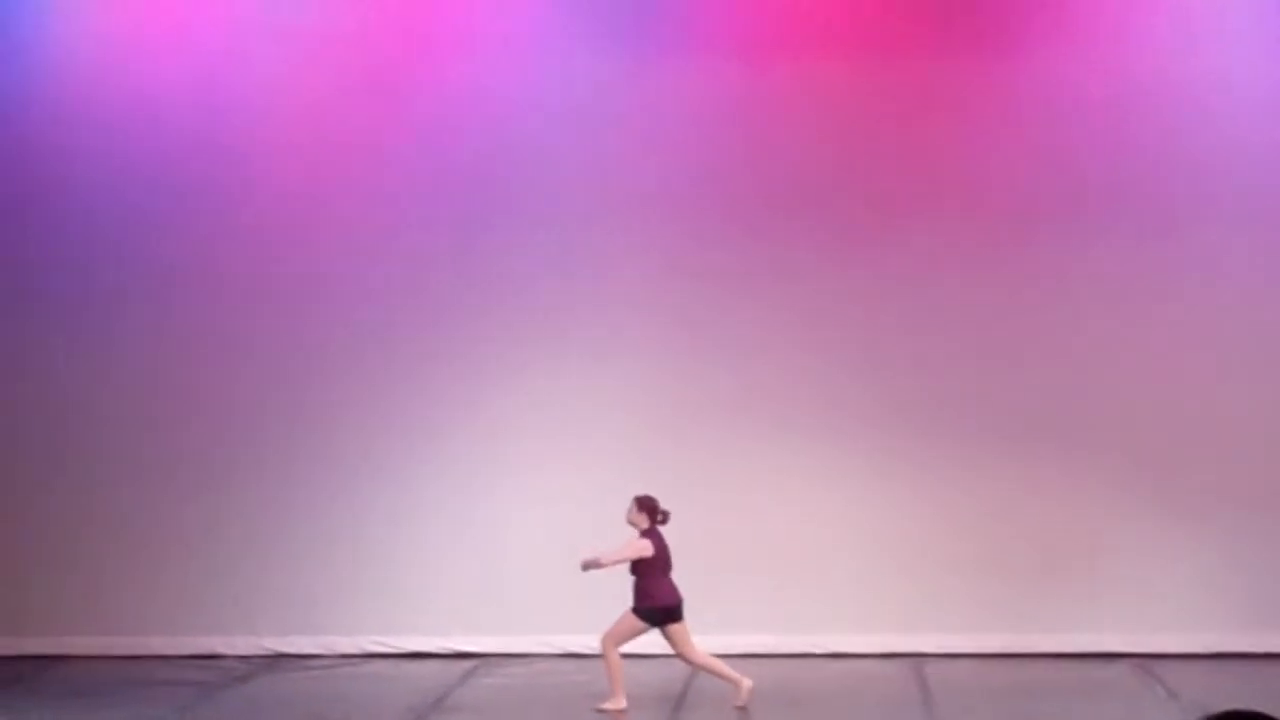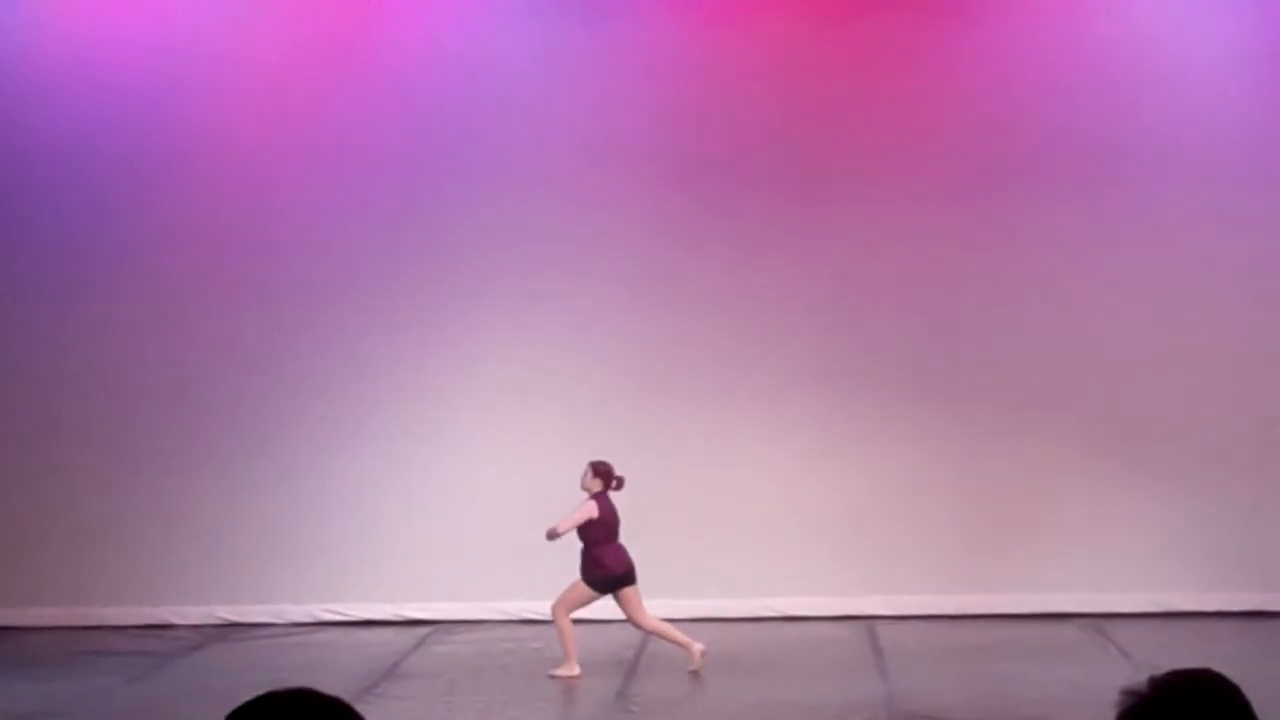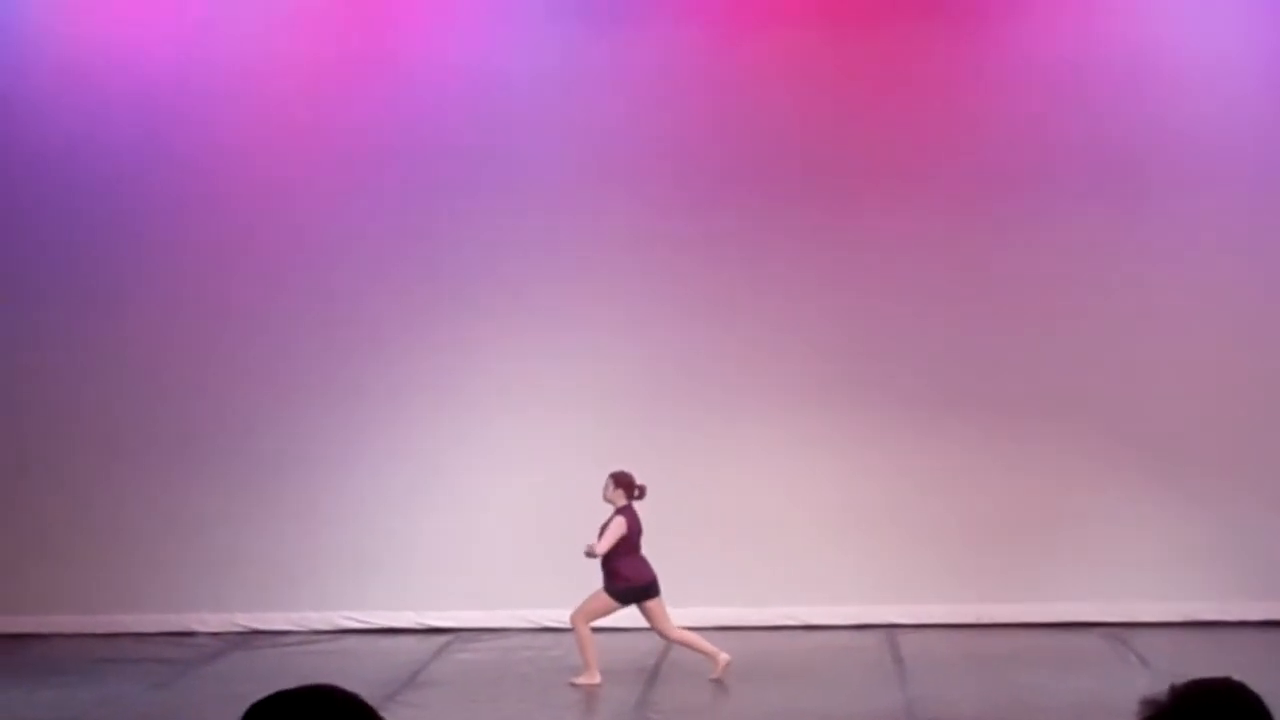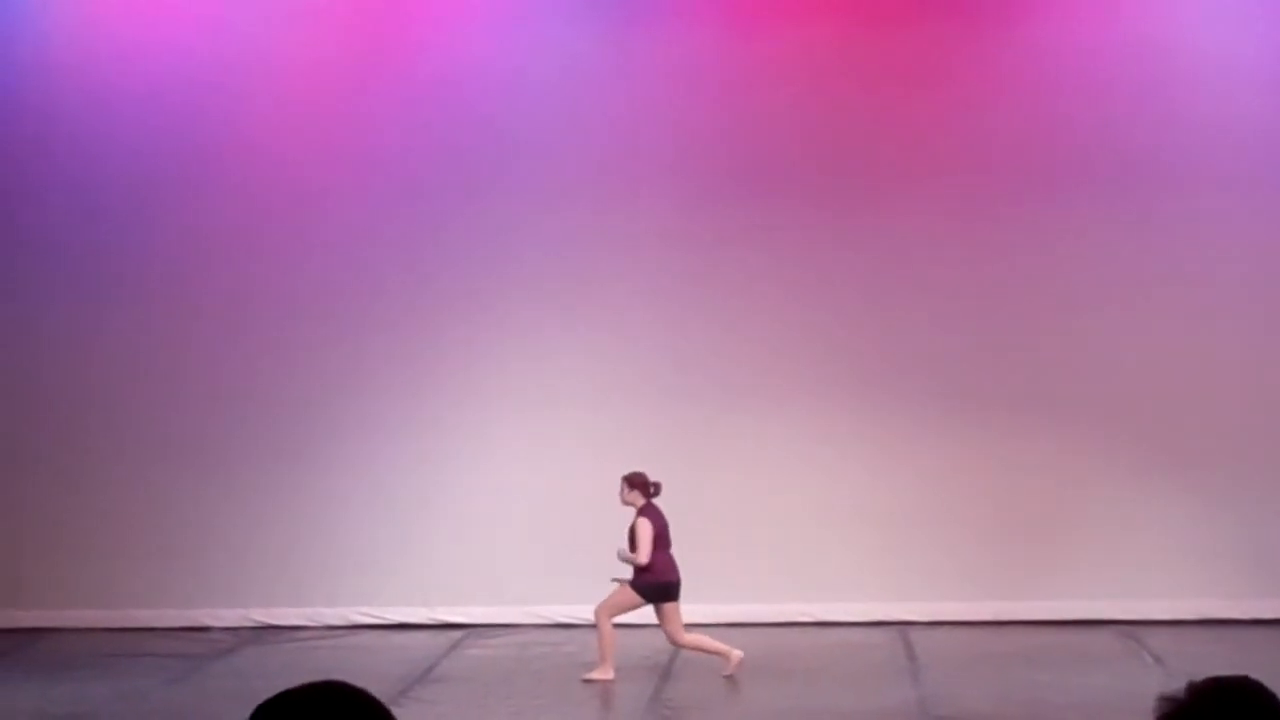
dt=0.7s
person 1, frame 1
left shoulder: (643, 543)
right shoulder: (653, 537)
left elbow: (605, 560)
left wrist: (587, 563)
left hip: (653, 605)
right hip: (669, 602)
left knee: (609, 642)
right knee: (690, 654)
left ankle: (617, 699)
right ankle: (740, 682)
person 1, frame 2
left shoulder: (592, 504)
right shoulder: (604, 502)
left elbow: (560, 528)
left wrist: (551, 534)
left hip: (602, 572)
right hip: (622, 568)
left knee: (559, 609)
right knee: (641, 619)
left ankle: (571, 666)
right ankle: (692, 646)
person 1, frame 3
left shoulder: (620, 519)
right shoulder: (627, 514)
left elbow: (599, 551)
right elbow: (614, 548)
left wrist: (589, 549)
right wrist: (594, 548)
left hip: (625, 584)
right hip: (643, 580)
left knee: (578, 618)
right knee: (668, 630)
left ankle: (591, 674)
right ankle: (718, 655)
person 1, frame 4
left shoulder: (642, 519)
right shoulder: (652, 512)
left elbow: (642, 559)
left wrist: (624, 556)
right wrist: (633, 578)
left hip: (653, 581)
right hip: (667, 581)
left knee: (602, 612)
right knee: (678, 637)
left ankle: (605, 669)
right ankle: (731, 653)
